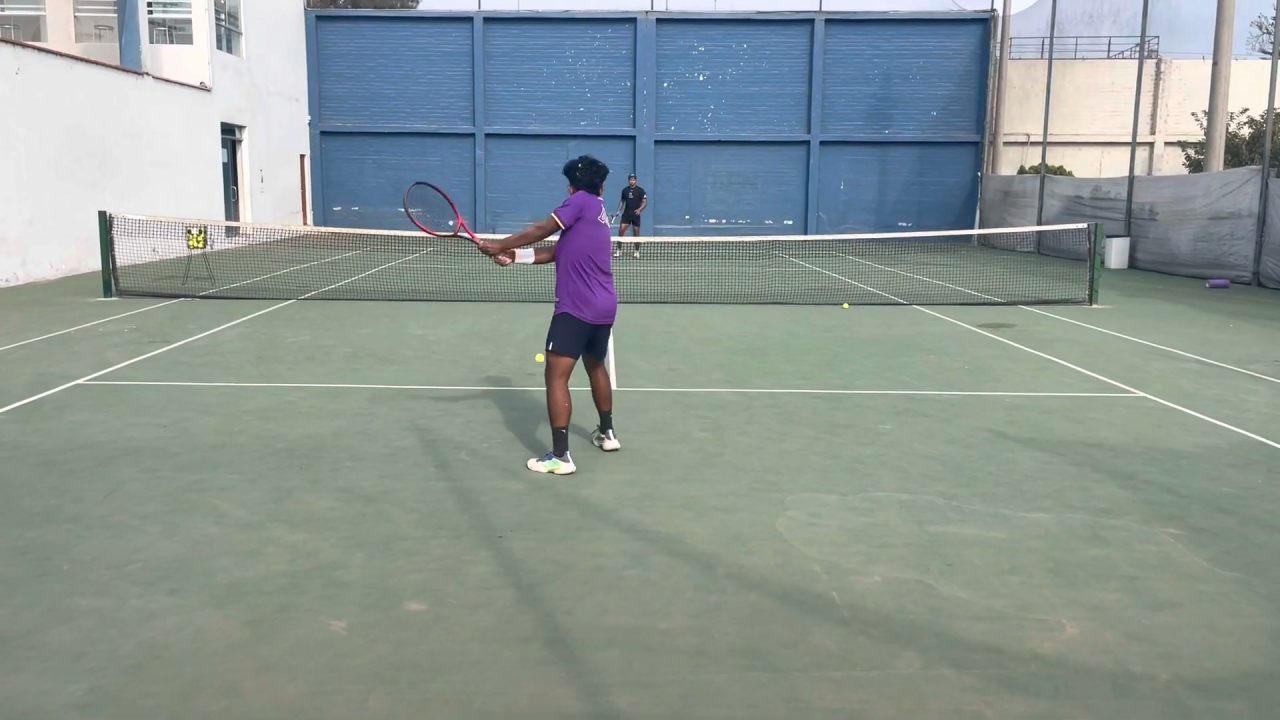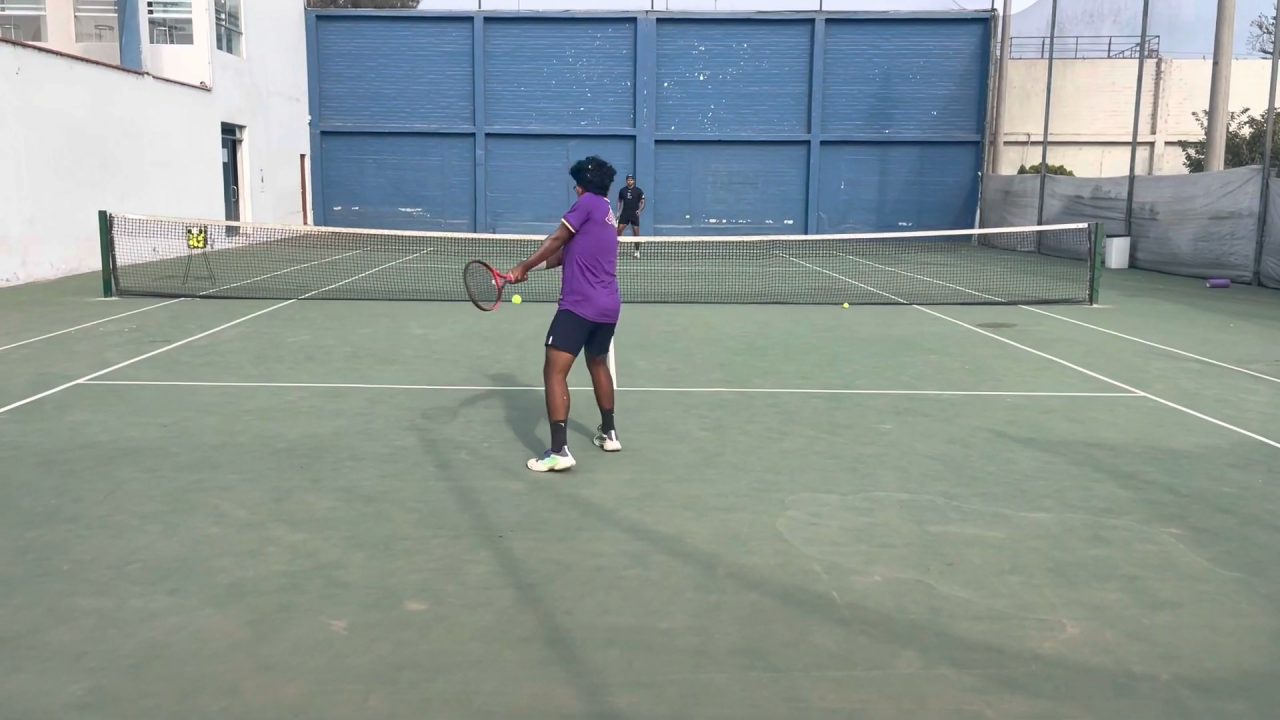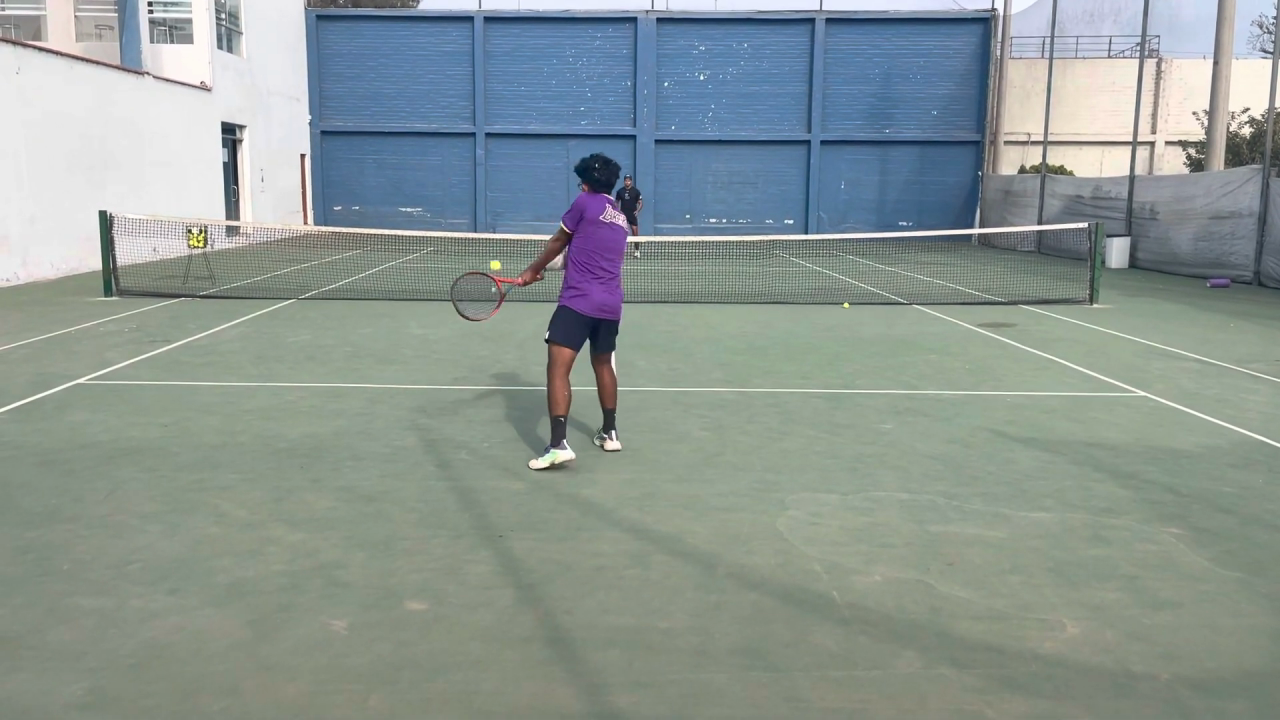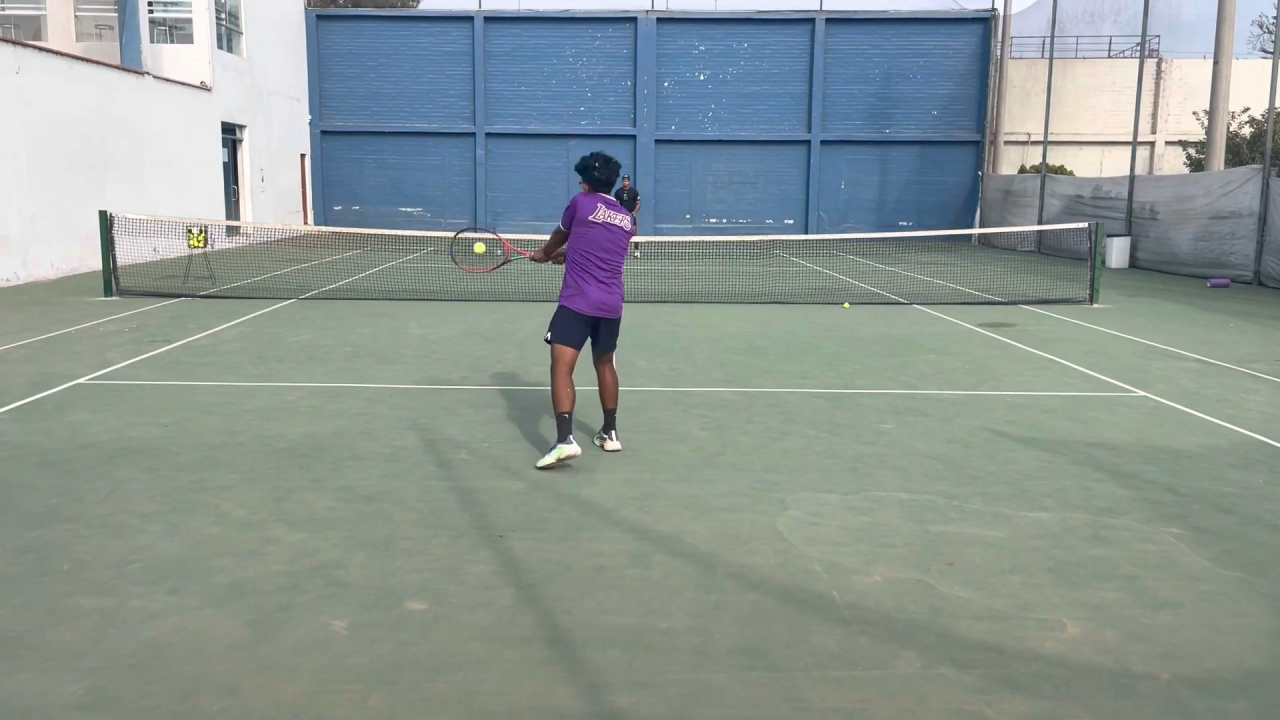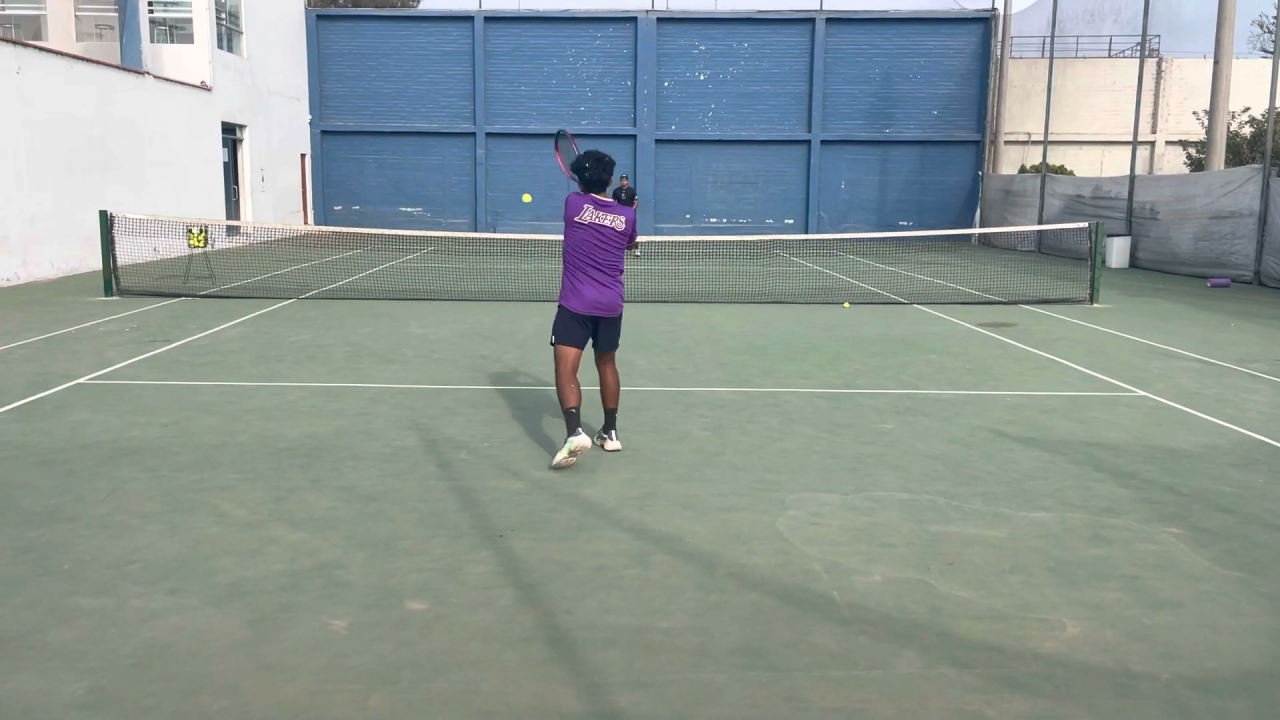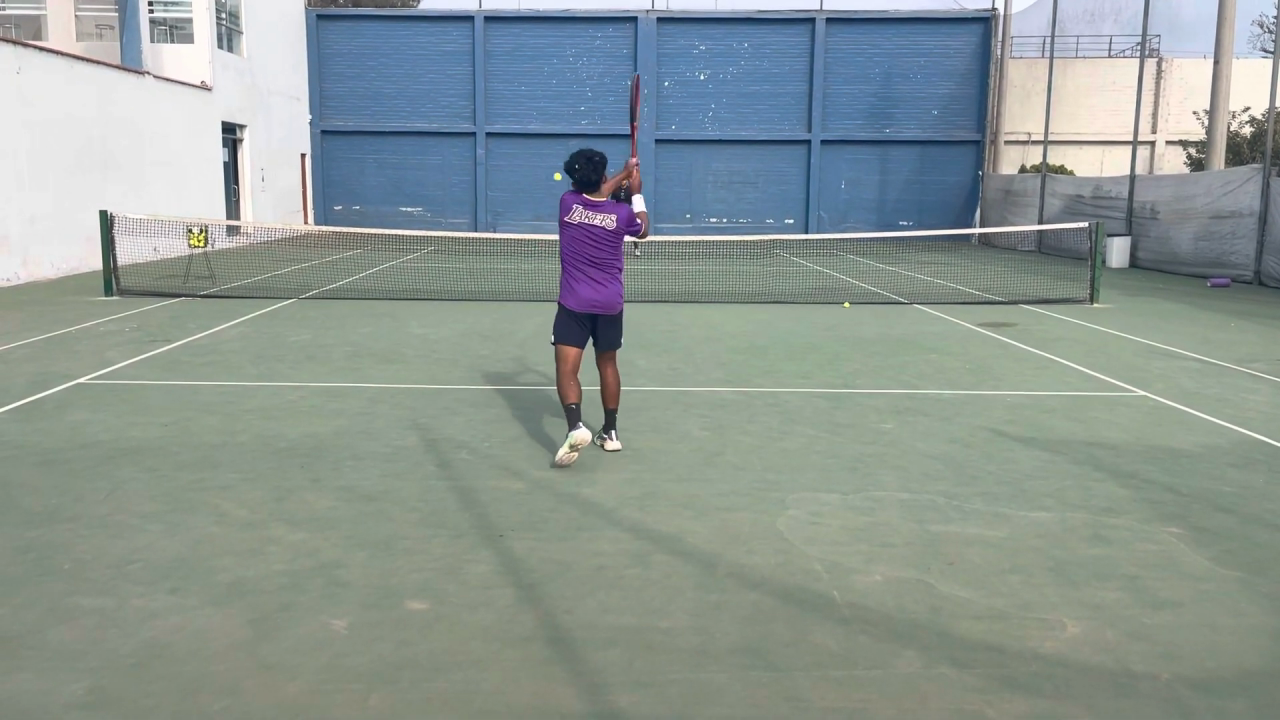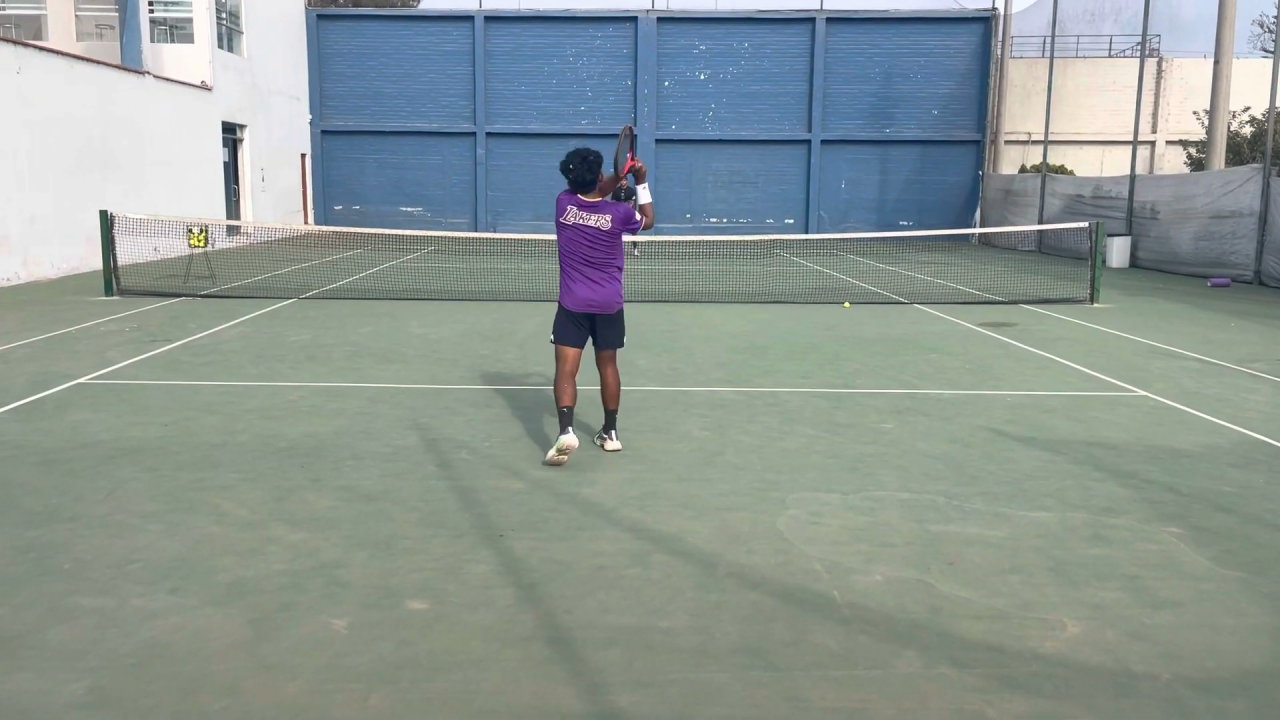
dt=0.1s
person 1, frame 1
left shoulder: (582, 202)
right shoulder: (598, 213)
left elbow: (542, 231)
right elbow: (556, 253)
left wrist: (500, 244)
right wrist: (514, 256)
left hip: (577, 308)
right hip: (605, 307)
left knee: (557, 377)
right knee: (597, 367)
left ankle: (560, 456)
right ankle: (607, 433)
person 1, frame 2
left shoulder: (587, 204)
right shoulder: (609, 216)
left elbow: (557, 242)
left wrist: (524, 268)
right wrist: (537, 264)
left hip: (579, 306)
right hip: (608, 307)
left knee: (555, 374)
right knee: (598, 365)
left ankle: (559, 450)
right ankle: (609, 433)
person 1, frame 3
left shoulder: (586, 202)
right shoulder: (621, 217)
left elbow: (559, 242)
left wrist: (534, 270)
right wrist: (550, 267)
left hip: (578, 302)
right hip: (611, 304)
left knee: (558, 370)
right knee: (603, 364)
left ankle: (558, 445)
right ankle: (609, 433)
person 1, frame 4
left shoulder: (579, 204)
right shoulder: (626, 219)
left elbow: (559, 237)
left wrist: (545, 253)
left hip: (576, 303)
right hip: (611, 305)
left knee: (561, 369)
right knee: (604, 364)
left ankle: (565, 439)
right ankle: (609, 433)
person 1, frame 5
left shoulder: (573, 202)
right shoulder: (626, 216)
left hip: (576, 303)
right hip: (611, 304)
left knee: (566, 370)
right knee: (606, 364)
left ankle: (574, 433)
right ankle: (610, 433)
person 1, frame 6
left shoulder: (567, 202)
right shoulder: (622, 214)
right elbow: (643, 229)
left wrist: (622, 176)
right wrist: (635, 192)
left hip: (573, 302)
right hip: (610, 303)
left knee: (566, 368)
right knee: (607, 365)
left ankle: (576, 427)
right ankle: (610, 433)
person 1, frame 7
left shoulder: (563, 202)
right shoulder: (619, 213)
right elbow: (647, 220)
left wrist: (622, 174)
right wrist: (641, 182)
left hip: (573, 302)
right hip: (609, 302)
left knee: (565, 370)
right knee: (607, 365)
left ankle: (566, 431)
right ankle: (610, 432)
